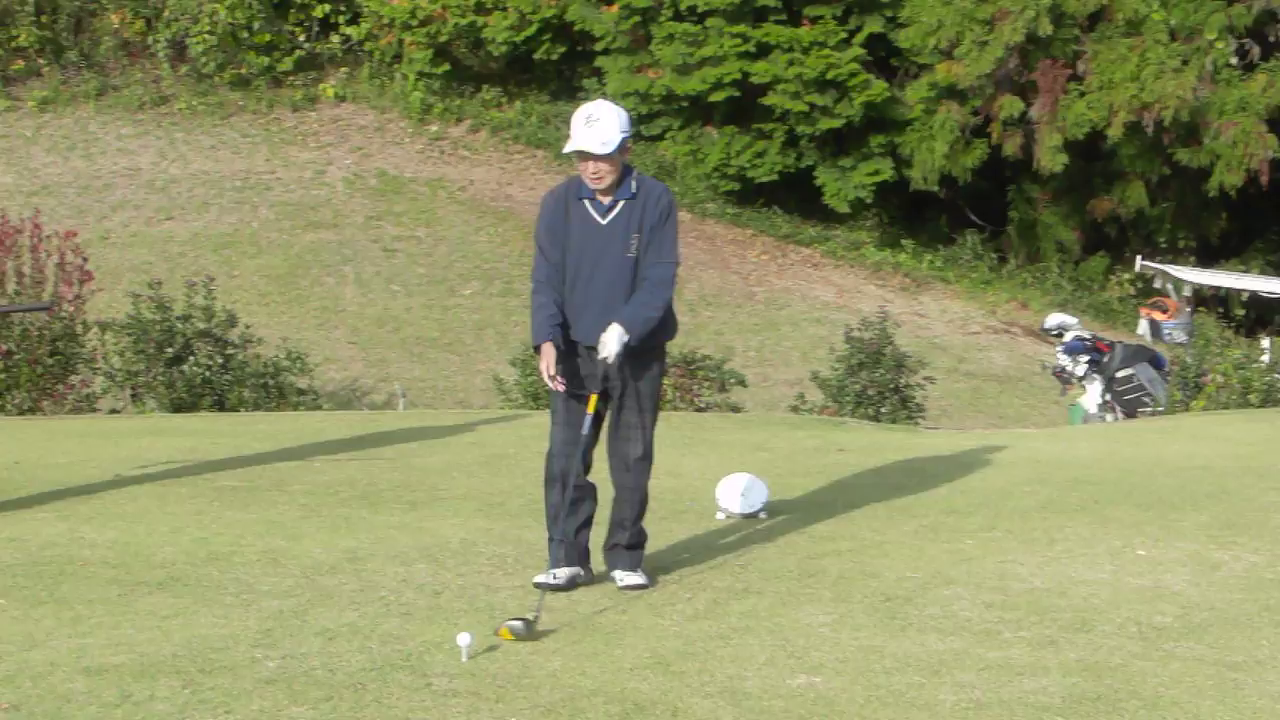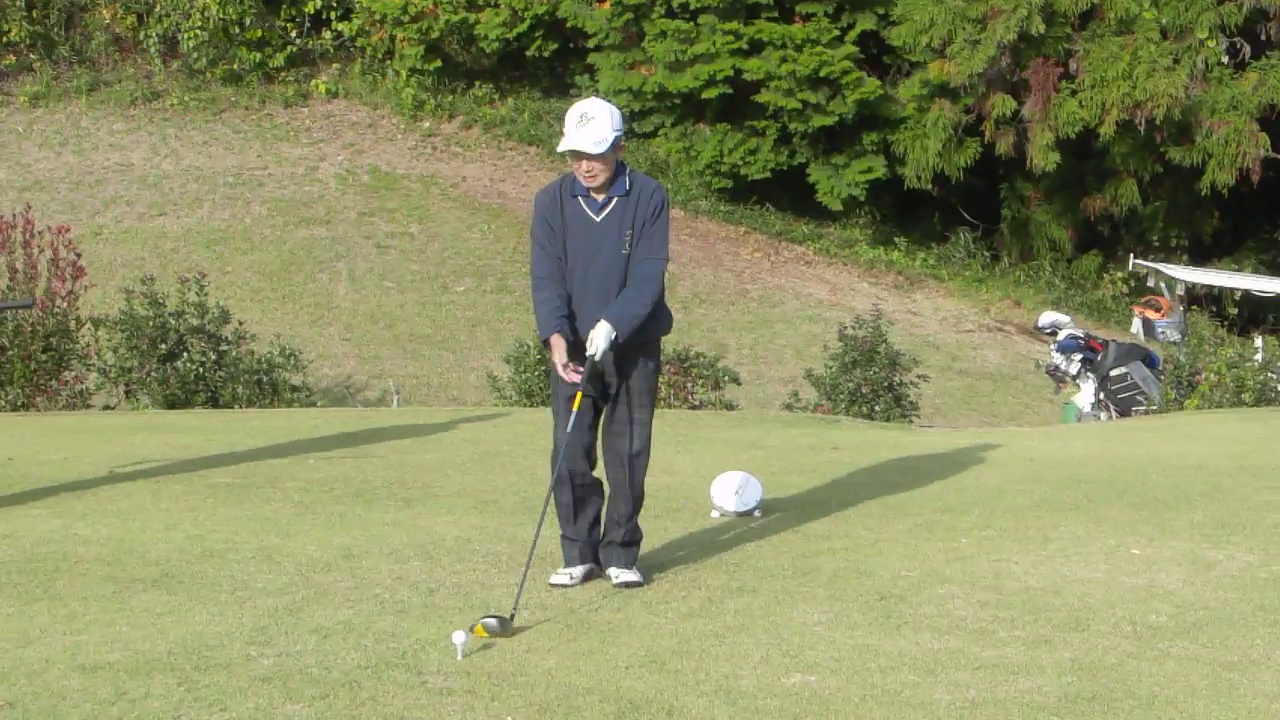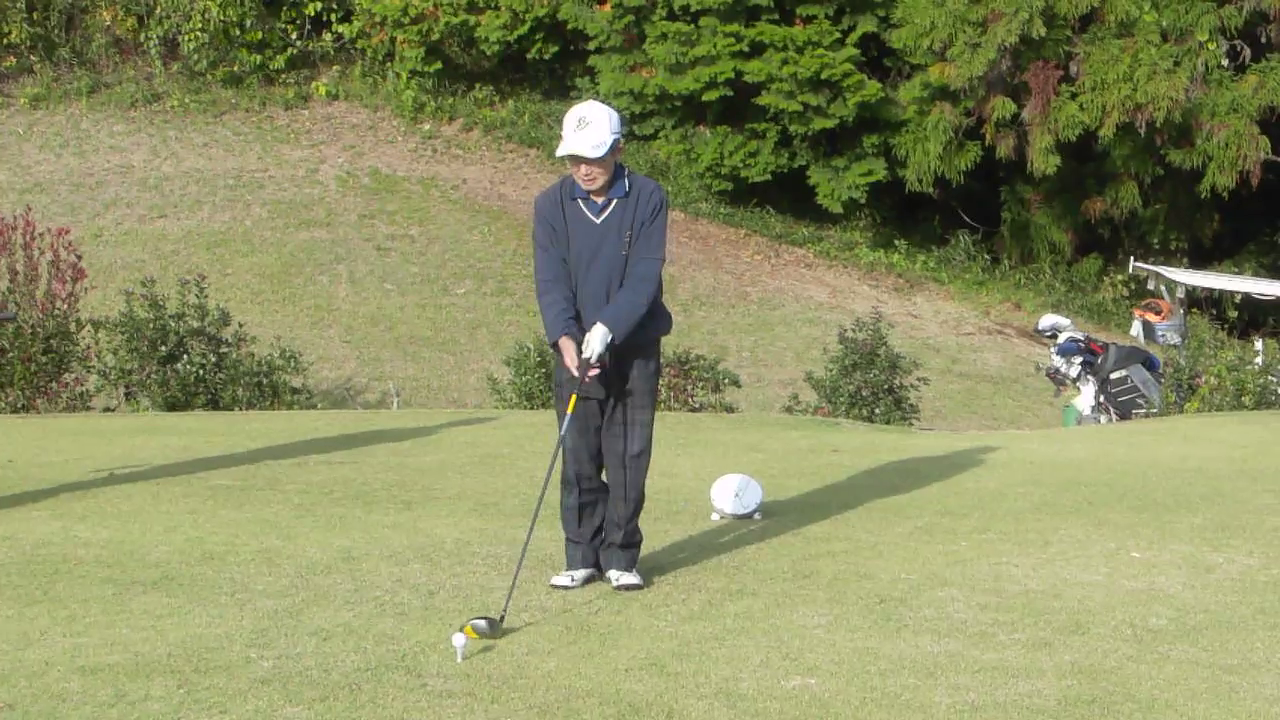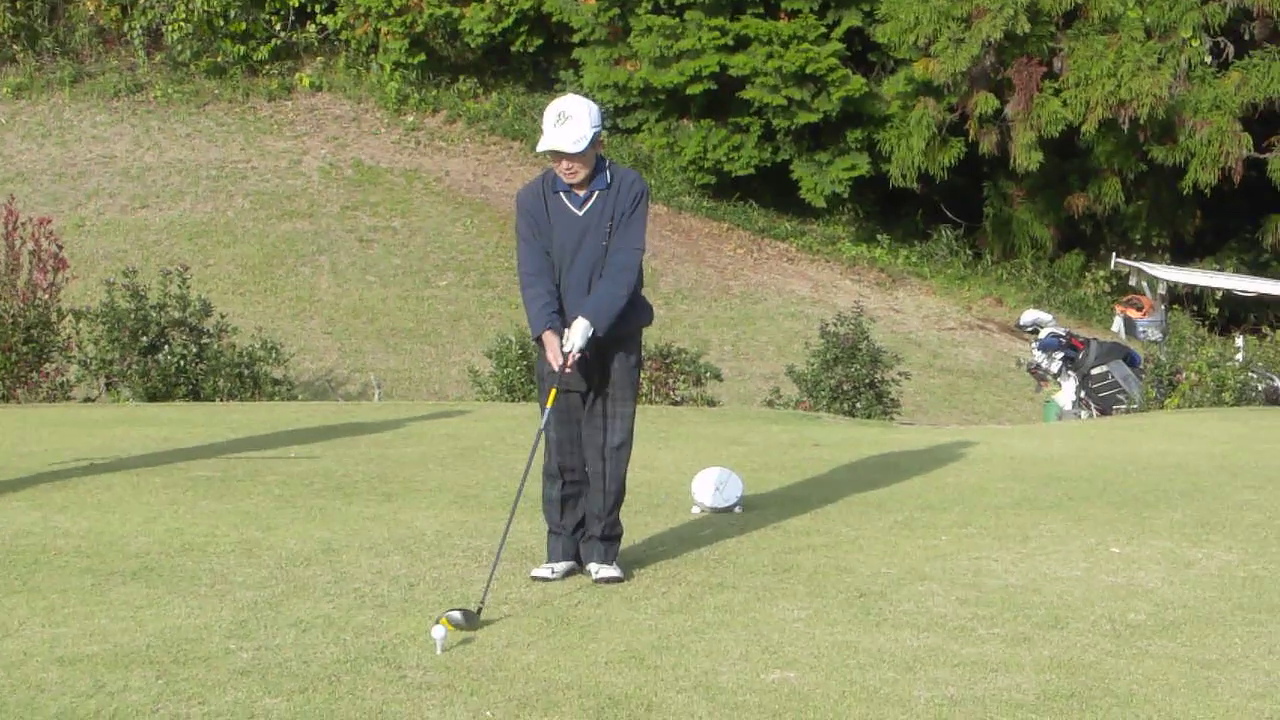
dt=0.1s
person 1, frame 1
left shoulder: (655, 200)
right shoulder: (557, 203)
left elbow: (660, 277)
right elbow: (547, 278)
left wrist: (624, 328)
right wrist: (547, 341)
left hip: (638, 349)
right hip: (575, 349)
left knee: (632, 458)
right knee: (565, 456)
left ankle: (626, 556)
right ankle: (568, 557)
person 1, frame 2
left shoulder: (648, 197)
right shoulder: (551, 200)
left elbow: (649, 273)
right elbow: (546, 275)
left wrist: (612, 325)
right wrist: (555, 335)
left hip: (633, 344)
right hip: (574, 346)
left knee: (628, 454)
right knee: (572, 454)
left ankle: (621, 553)
right ankle: (580, 552)
person 1, frame 3
left shoulder: (648, 198)
right shoulder: (551, 204)
left elbow: (645, 274)
right elbow: (550, 280)
left wrist: (608, 328)
right wrist: (564, 338)
left hip: (635, 347)
right hip: (576, 348)
left knee: (628, 457)
right knee: (579, 458)
left ankle: (620, 556)
right ankle: (582, 556)
person 1, frame 4
left shoulder: (629, 189)
right shoulder: (533, 198)
left elbow: (624, 266)
right elbow: (534, 273)
left wrist: (588, 322)
right wrist: (548, 332)
left hip: (616, 339)
right hip: (558, 341)
left knee: (609, 449)
right knee: (562, 450)
left ankle: (600, 548)
right ankle: (563, 548)
